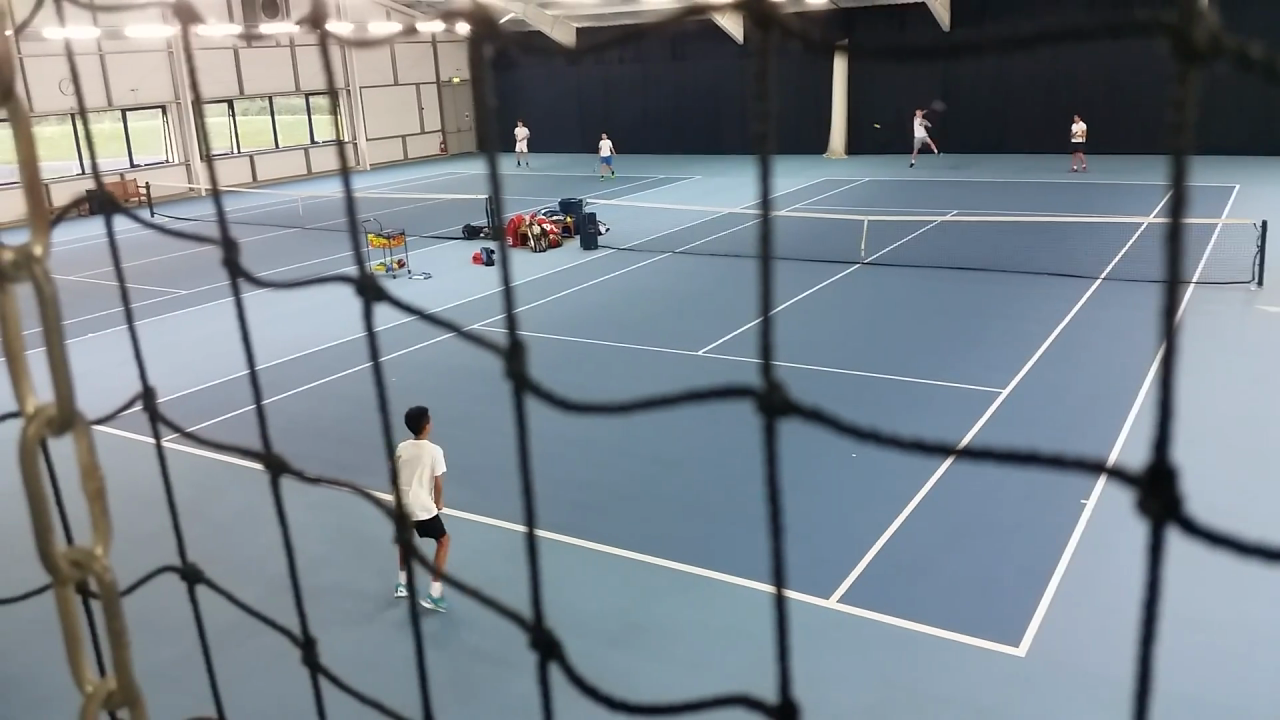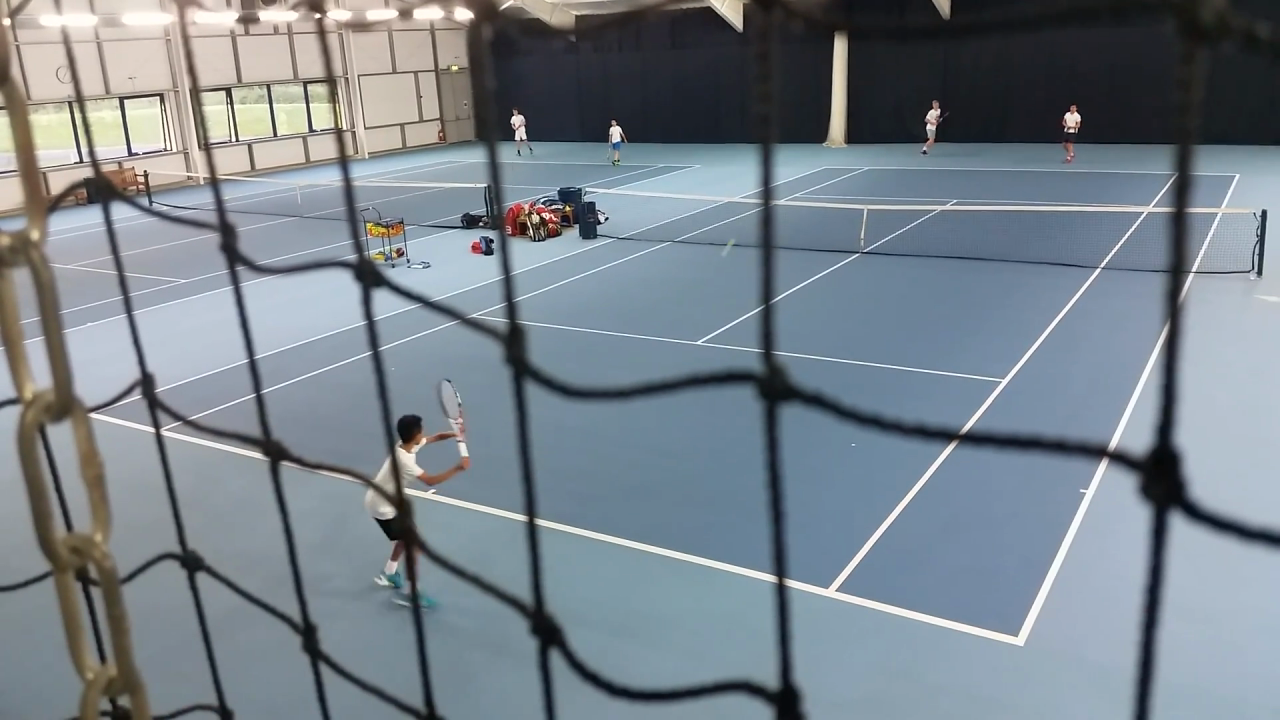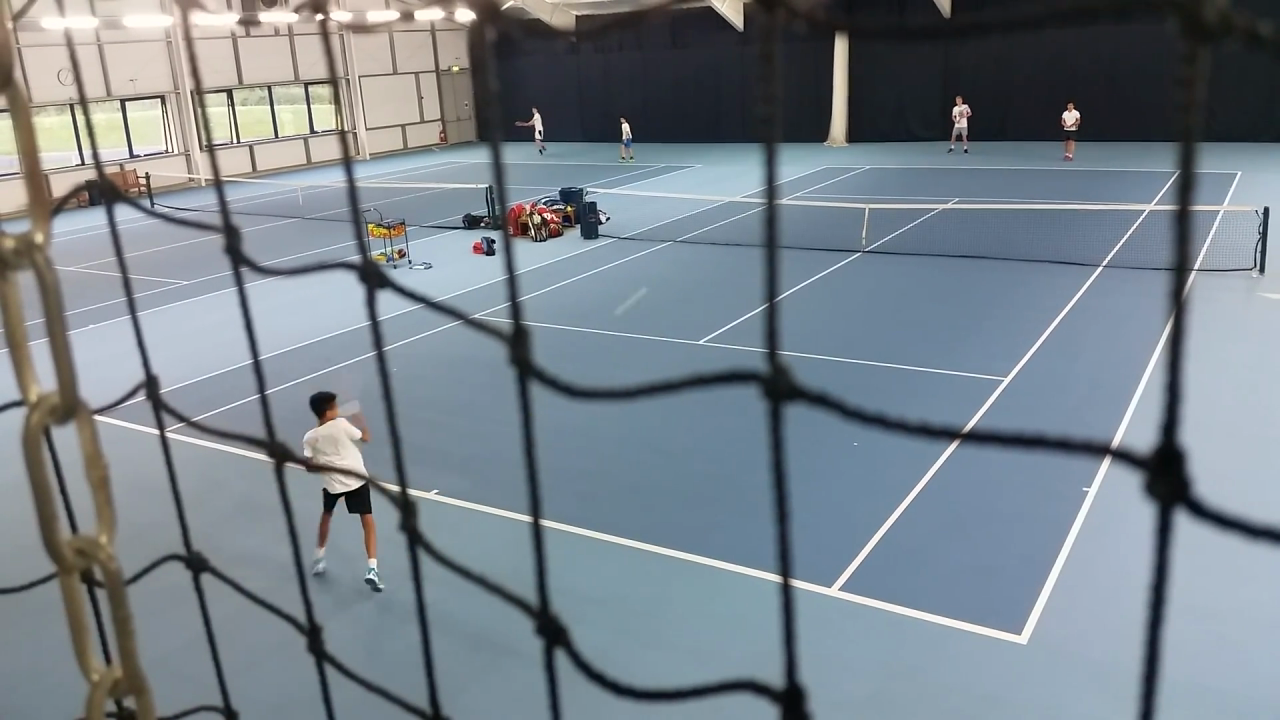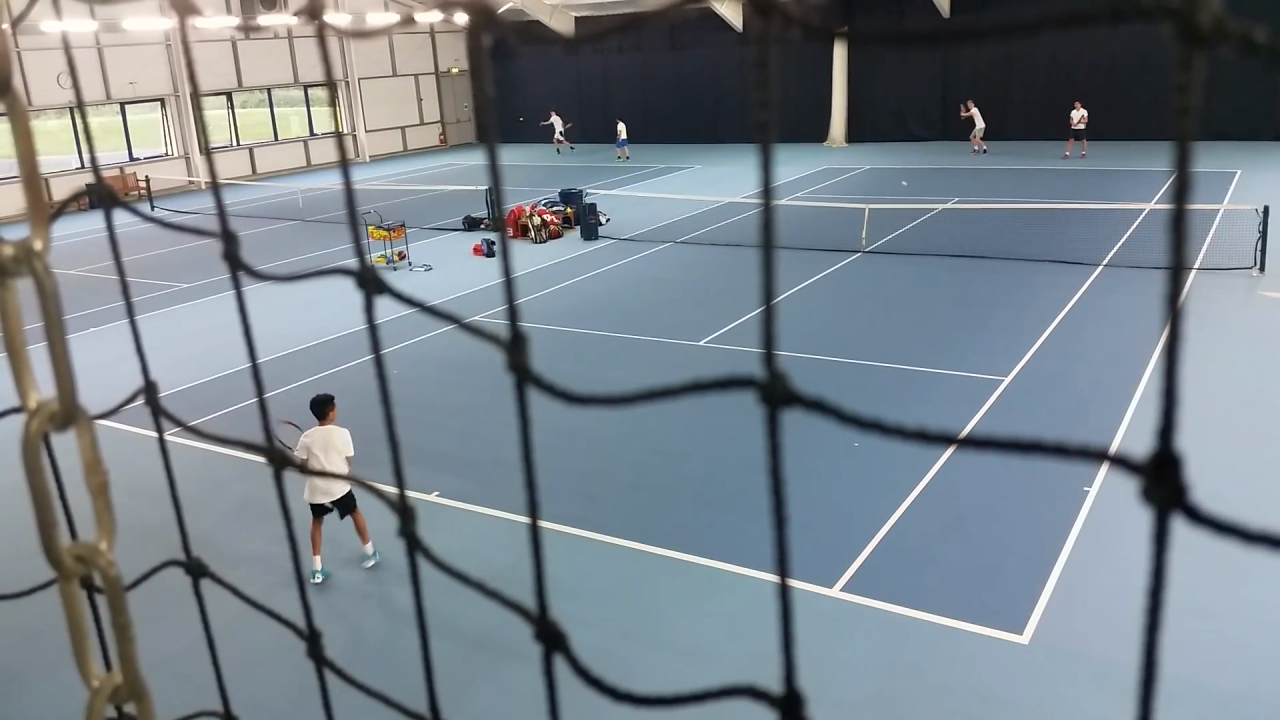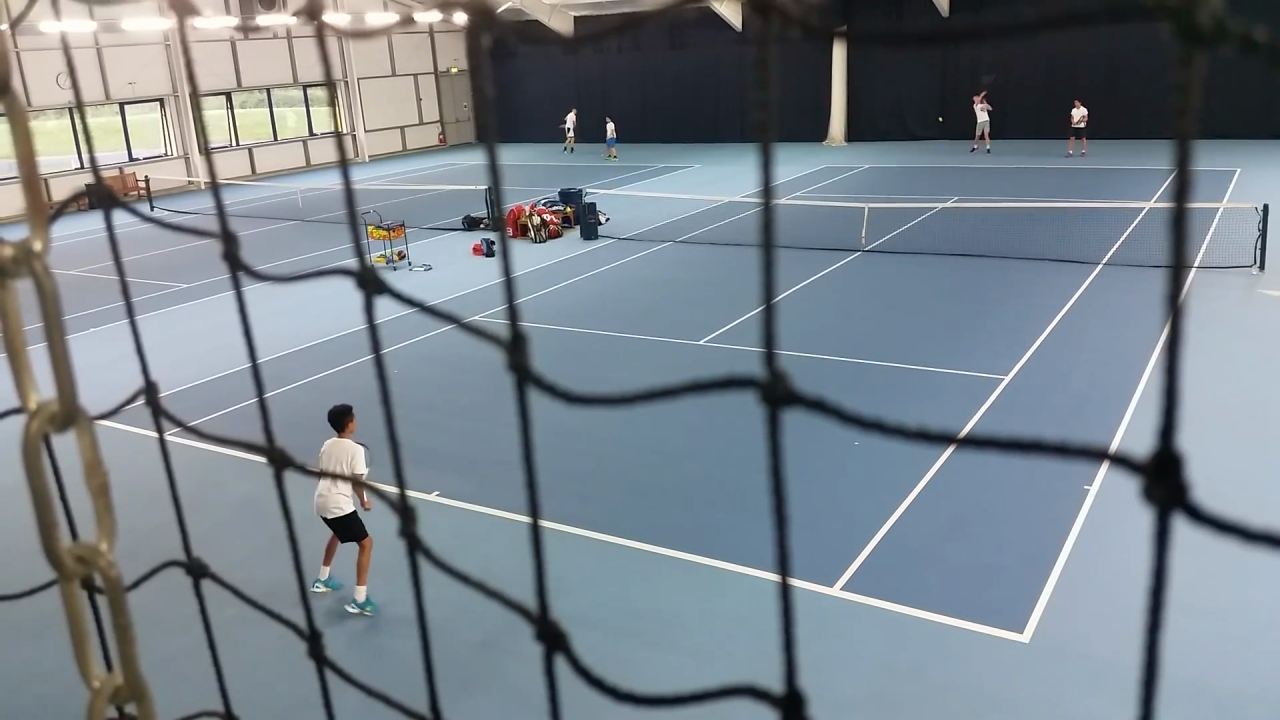
dt=0.7s
person 1, frame 1
left shoulder: (401, 448)
right shoulder: (434, 451)
left elbow: (395, 478)
right elbow: (438, 483)
right wrist: (438, 502)
left hip: (402, 505)
right hip: (423, 507)
right knee: (443, 541)
left ankle: (402, 584)
right ankle: (434, 595)
person 1, frame 2
left shoulder: (405, 447)
right shoulder: (403, 458)
left elbow: (434, 438)
right elbow: (429, 480)
left wrist: (456, 433)
right wrist: (458, 468)
left hip: (387, 501)
right hip: (382, 506)
left knee: (406, 532)
right knee: (411, 542)
left ankle: (389, 573)
person 1, frame 3
left shoulder: (310, 438)
right shoulder: (341, 424)
left elbow: (311, 468)
right elbow: (365, 437)
right wrist: (358, 422)
left hip: (332, 483)
right hip: (356, 479)
left knee: (326, 515)
right knee: (367, 521)
left ankle: (319, 559)
right ankle: (372, 569)
person 1, frame 4
left shoulder: (306, 437)
right shoulder: (343, 434)
left elbow: (303, 467)
right elbow: (348, 463)
left hip: (316, 489)
right hip: (338, 487)
left knee: (317, 521)
right knee: (355, 513)
left ankle: (317, 569)
right ankle: (369, 553)
person 1, frame 5
left shoulder: (327, 445)
right shoulder: (355, 449)
right elbow: (357, 483)
right wrist: (364, 502)
left hip: (322, 501)
right hip: (340, 505)
left knee: (338, 534)
right knee: (365, 543)
left ankle: (323, 579)
right ankle: (359, 599)
